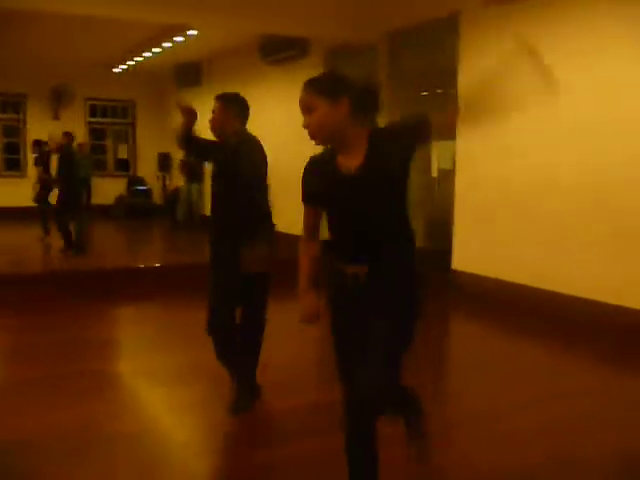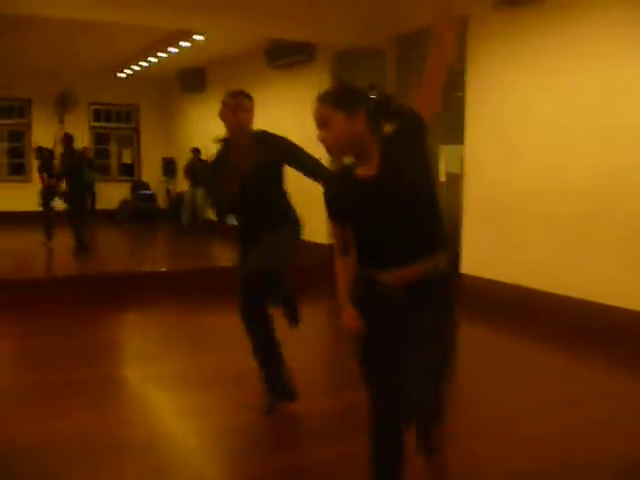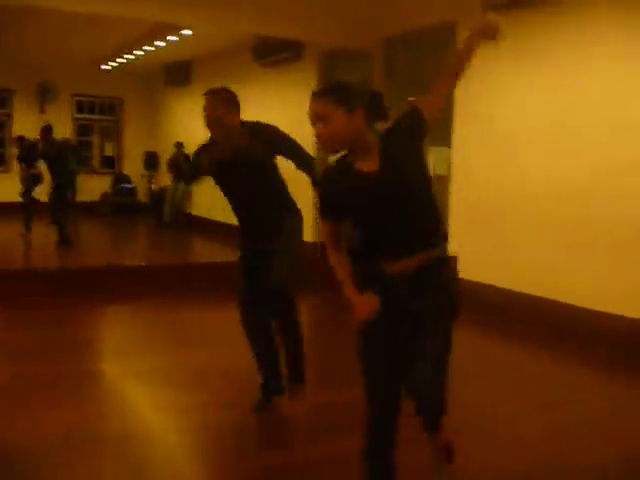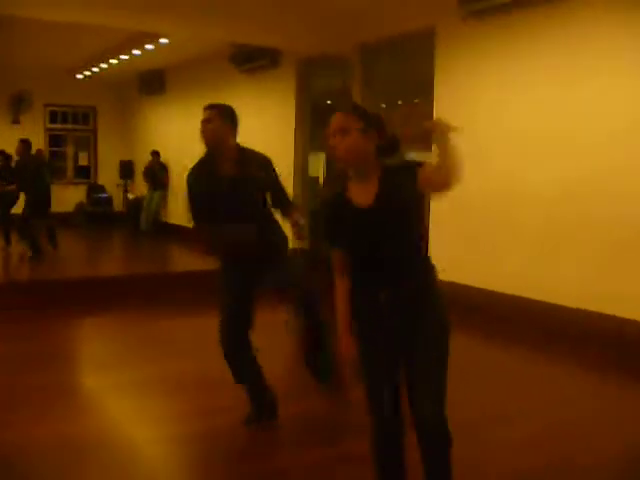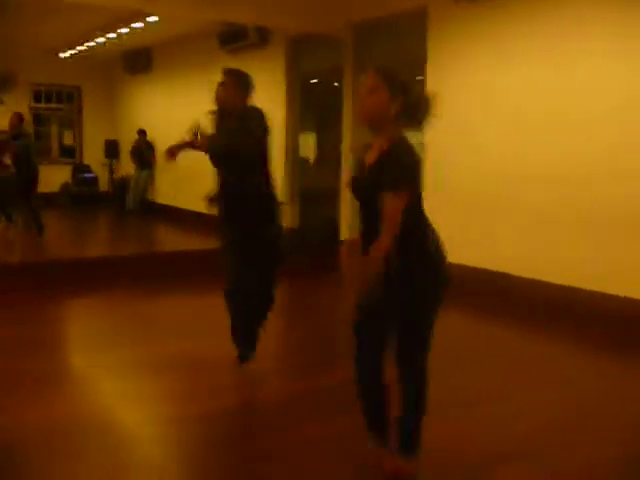
dt=0.2s
person 1, frame 1
left shoulder: (393, 142)
right shoulder: (317, 172)
right elbow: (309, 236)
right wrist: (306, 290)
left hip: (394, 287)
right hip: (344, 288)
left knee: (372, 392)
right knee: (356, 400)
left ankle: (409, 411)
person 1, frame 2
left shoulder: (407, 142)
right shoulder: (340, 188)
left elbow: (434, 82)
right elbow: (345, 254)
right wrist: (346, 305)
left hip: (428, 293)
right hip: (375, 298)
left knee: (419, 401)
right knee: (385, 411)
left ankle: (428, 427)
person 1, frame 3
left shoulder: (403, 136)
right shoulder: (334, 183)
left elbow: (447, 85)
right elbow: (335, 249)
left wrist: (475, 37)
right wrist: (354, 294)
left hip: (432, 282)
right hip: (381, 290)
left knee: (424, 380)
right knee: (381, 401)
left ankle: (435, 426)
person 1, frame 4
left shoulder: (402, 176)
right shoulder: (334, 206)
left elbow: (446, 179)
right elbow: (343, 273)
left wrist: (442, 136)
right wrist: (343, 329)
left hip: (418, 308)
right hip: (370, 311)
left knee: (427, 413)
right knee: (383, 414)
person 1, frame 5
left shoulder: (401, 156)
right shoulder: (370, 149)
left elbow: (390, 231)
left wrist: (362, 285)
left hip: (415, 269)
right hip: (381, 267)
left knee: (409, 363)
right knee: (366, 364)
right ankle: (383, 444)
person 2, frame 1
left shoulder: (247, 149)
right shoulder: (225, 149)
left elbow: (256, 199)
right elbow: (192, 148)
left wrist: (260, 245)
right wrist: (188, 125)
left hip: (253, 241)
right hip: (224, 243)
left knee: (252, 321)
right knee: (219, 322)
left ankle: (246, 383)
right ankle: (244, 381)
person 2, frame 2
left shoulder: (271, 143)
right shoulder: (219, 163)
left elbow: (311, 166)
right elbow: (223, 209)
right wrist: (238, 170)
left hip: (281, 228)
right hip: (250, 238)
left knee: (258, 271)
right knee: (252, 313)
right ankle: (277, 385)
person 2, frame 3
left shoulder: (261, 133)
right shoulder: (208, 150)
left elbow: (301, 156)
right elbow: (190, 174)
right wrist: (218, 151)
left hip: (283, 222)
right hip: (253, 232)
left knee: (276, 284)
right knee: (251, 308)
left ankle: (295, 368)
right ankle: (271, 381)
person 2, frame 4
left shoulder: (258, 162)
right shoulder: (200, 173)
left elbow: (280, 198)
right elbow: (202, 226)
left wrist: (295, 217)
right wrist: (228, 236)
left hip: (271, 250)
right hip: (235, 261)
left knee: (302, 299)
right knee: (232, 338)
right ankle: (262, 404)
person 2, frame 5
left shoulder: (251, 118)
right shoulder: (225, 119)
left elbow: (234, 145)
left wrist: (208, 142)
right wrist: (185, 143)
left hip: (259, 216)
right hip: (234, 216)
left knee: (260, 289)
right knee: (240, 287)
